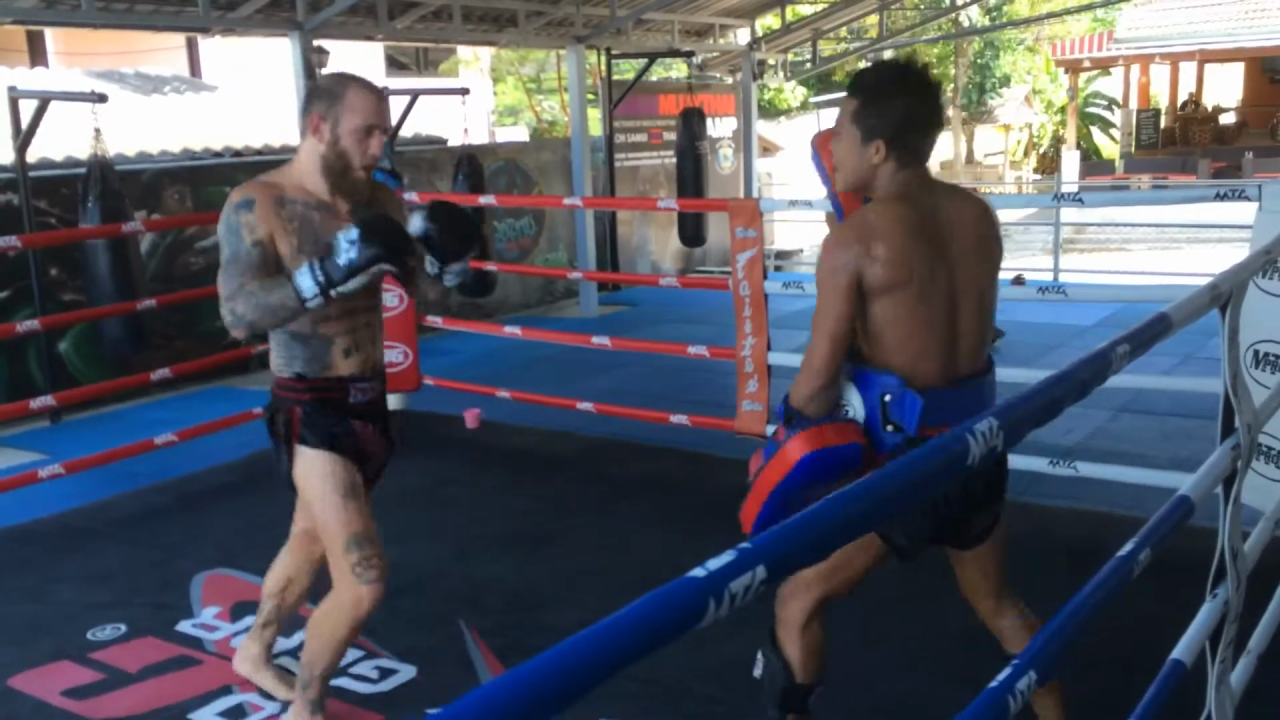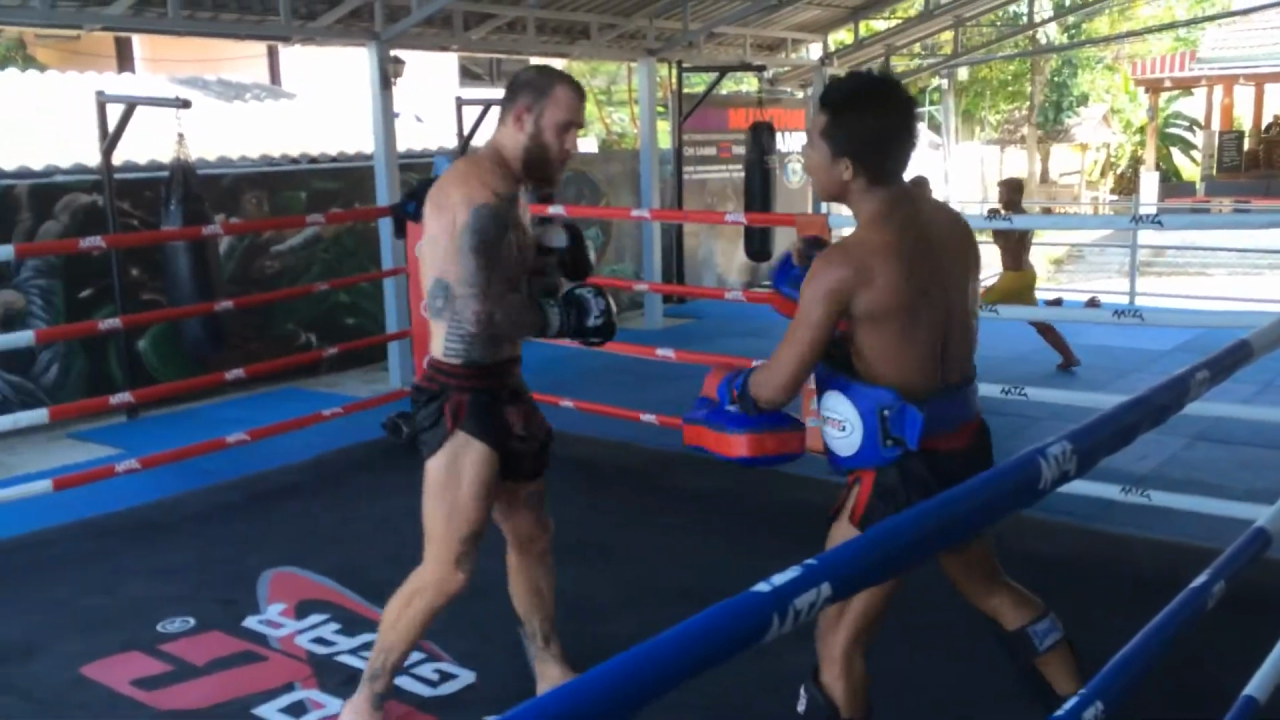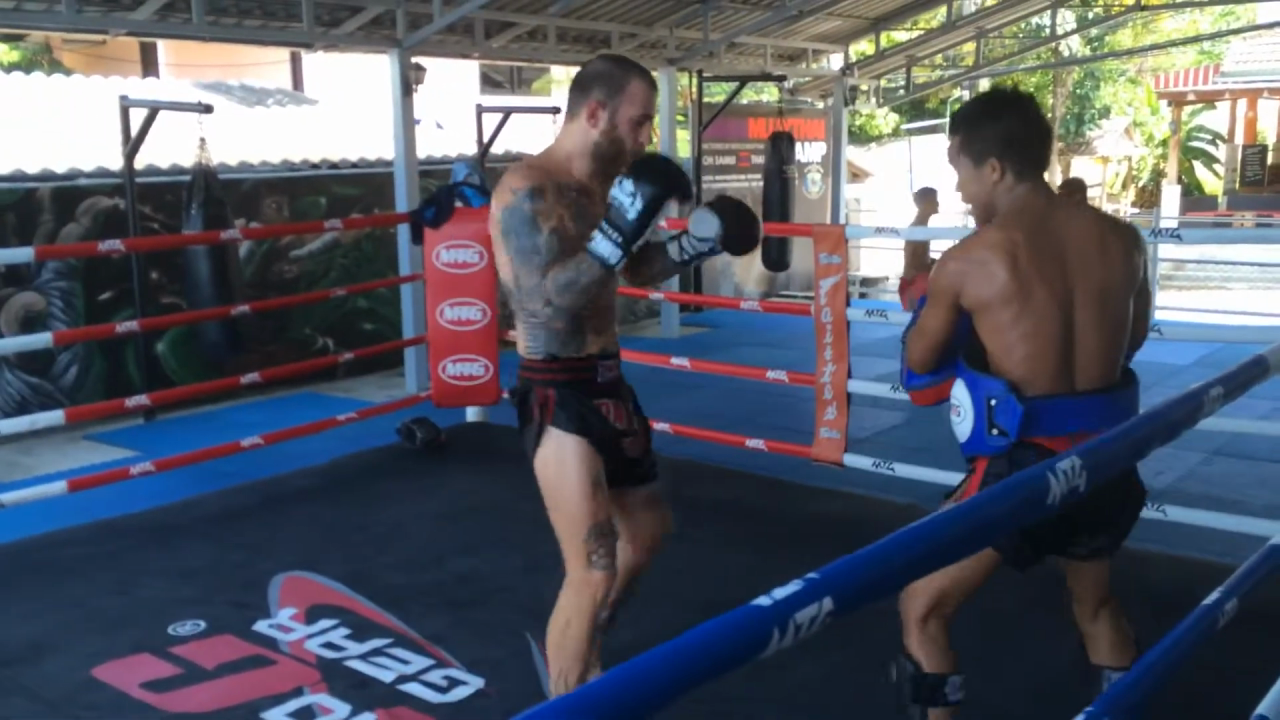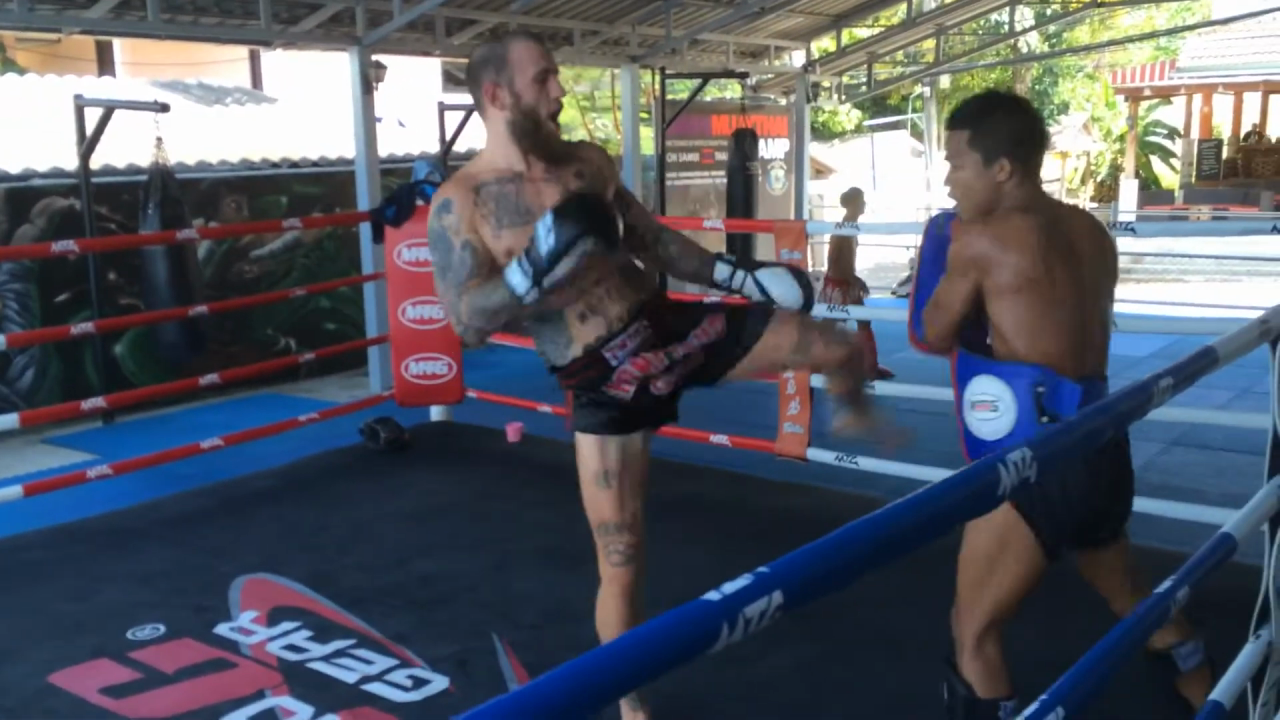
dt=0.5s
person 1, frame 1
left shoulder: (380, 200)
right shoulder: (257, 204)
left elbow: (437, 295)
right elbow: (242, 315)
left wrist: (444, 250)
right wrist: (331, 271)
left hip: (367, 402)
right hip: (312, 415)
left knee: (313, 544)
right knee: (364, 584)
left ankle: (254, 650)
person 1, frame 2
left shoulder: (500, 186)
right shoulder: (489, 188)
right elbow: (479, 311)
left wrist: (542, 267)
right wrist: (565, 313)
left hip: (503, 388)
right hip: (463, 398)
left knee: (534, 536)
right knee: (448, 570)
person 1, frame 3
left shoulder: (610, 183)
right shoulder: (527, 189)
left elbow: (643, 270)
right elbow: (545, 303)
left wrist: (701, 240)
right wrist: (620, 230)
left hip: (606, 383)
right hip: (556, 397)
left knee: (649, 528)
right knee: (594, 568)
left ankle: (581, 667)
person 1, frame 4
left shoulder: (590, 162)
right shoulder: (456, 203)
left elbow: (657, 244)
right elbow: (465, 319)
left wrist: (743, 274)
right wrist: (540, 263)
left hip: (660, 325)
right hip: (601, 379)
left knee: (837, 348)
right knee: (620, 567)
left ankle: (851, 409)
person 2, frame 1
left shoulder: (855, 239)
right shoulder: (977, 216)
left elbow: (817, 380)
left wrist: (789, 439)
left hip: (905, 461)
left knee: (795, 607)
right knee: (997, 603)
person 2, frame 2
left shoulder: (845, 266)
right shoulder: (951, 225)
left elbow: (773, 388)
left wrist: (731, 394)
left hip: (900, 475)
right hip: (965, 451)
left knee: (838, 639)
right knee: (991, 586)
person 2, frame 3
left shoulder: (969, 261)
right shoulder: (1121, 238)
left elbow: (919, 363)
left wrist: (937, 306)
left hip: (1019, 471)
left knee: (921, 611)
right knee: (1097, 608)
person 2, frame 4
left shoulder: (989, 241)
right shoulder: (1090, 234)
left elbow: (935, 329)
left wrist: (957, 263)
left hip: (1038, 465)
right hip: (1097, 453)
left knee: (974, 632)
right knee: (1132, 597)
